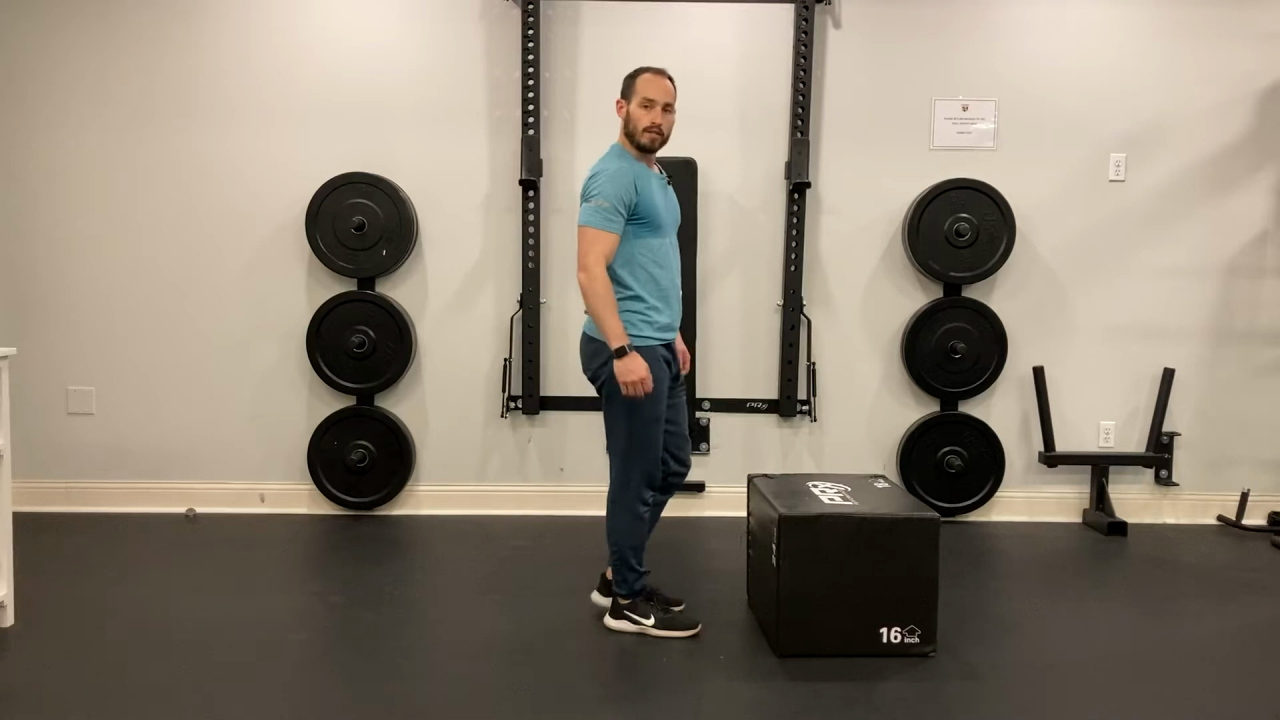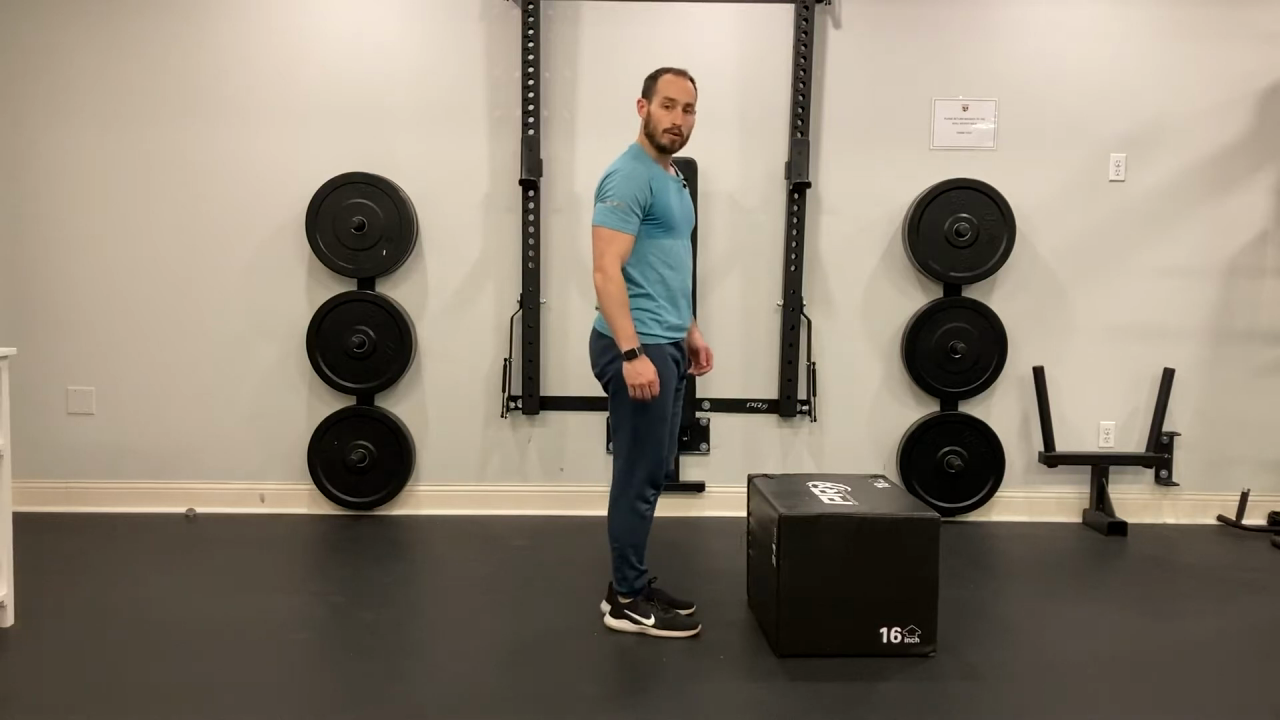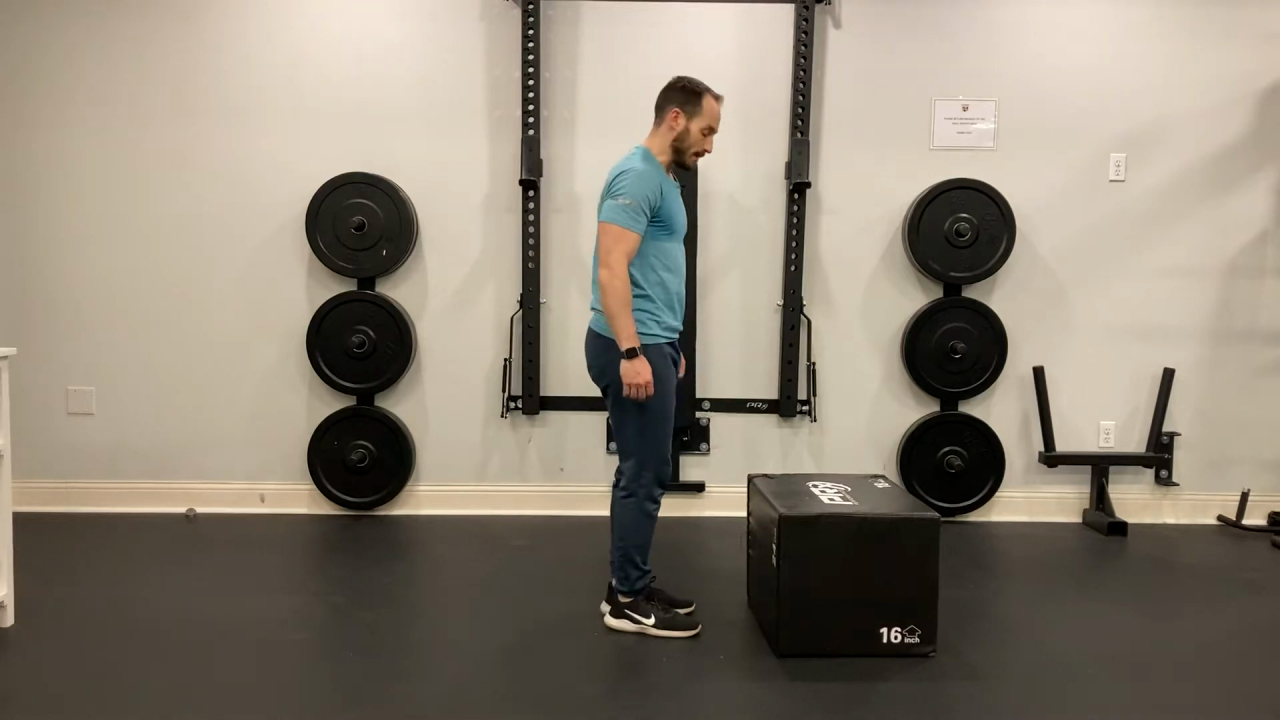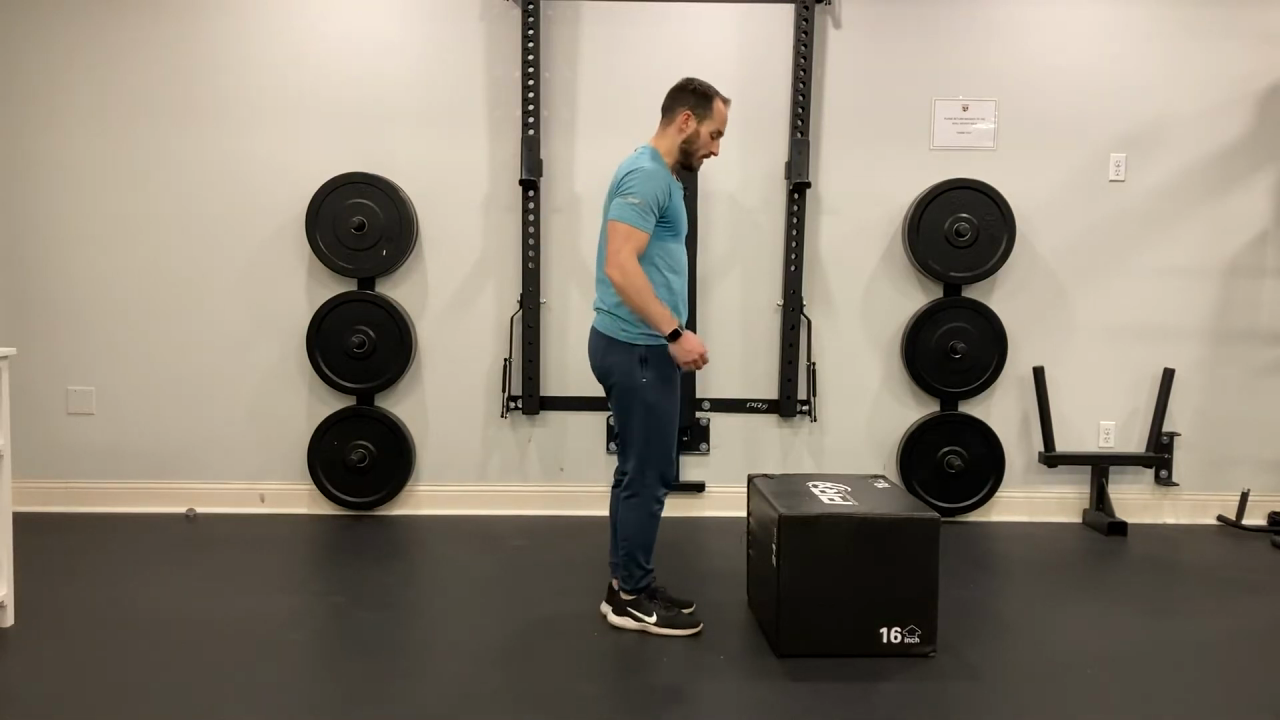
dt=0.5s
person 1, frame 1
left shoulder: (655, 178)
right shoulder: (613, 177)
right elbow: (592, 271)
left wrist: (671, 336)
right wrist: (622, 351)
left hip: (656, 349)
right hip: (631, 352)
left knee: (671, 467)
right knee: (637, 476)
left ankle: (620, 577)
right ankle: (628, 602)
person 1, frame 2
left shoulder: (673, 178)
right shoulder: (629, 177)
right elbow: (608, 272)
left wrist: (691, 333)
right wrist: (632, 353)
left hip: (666, 346)
right hip: (639, 351)
left knee: (654, 474)
right knee: (638, 477)
left ankle: (630, 585)
right ankle: (628, 601)
person 1, frame 3
left shoulder: (660, 179)
right shoulder: (637, 176)
right elbow: (612, 269)
left wrist: (665, 345)
right wrist: (632, 352)
left hip: (650, 343)
right hip: (635, 348)
left knee: (640, 470)
right knee: (646, 472)
left ankle: (627, 584)
right ankle: (629, 600)
person 1, frame 4
left shoulder: (656, 175)
right shoulder: (647, 175)
right elbow: (621, 265)
right wrist: (675, 333)
left hip: (634, 343)
right hip: (637, 346)
left knee: (639, 470)
right knee: (650, 473)
left ankle: (625, 584)
right ankle: (632, 595)
